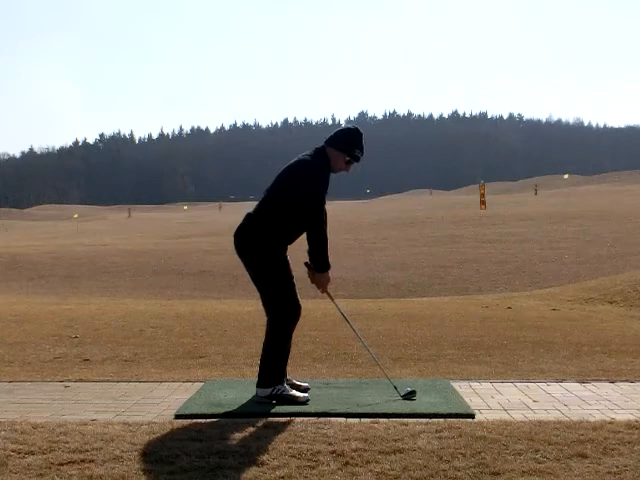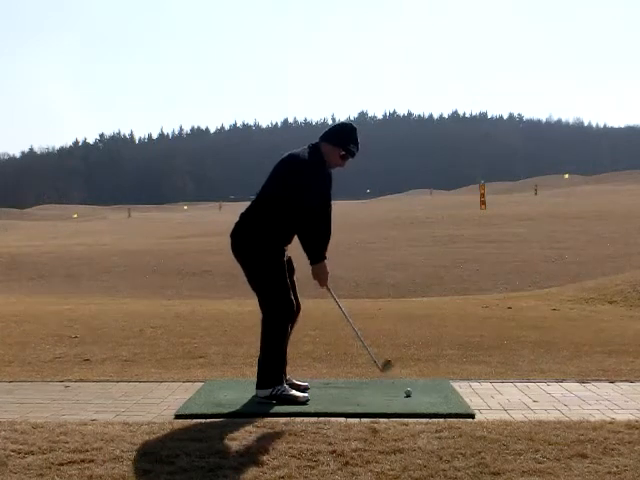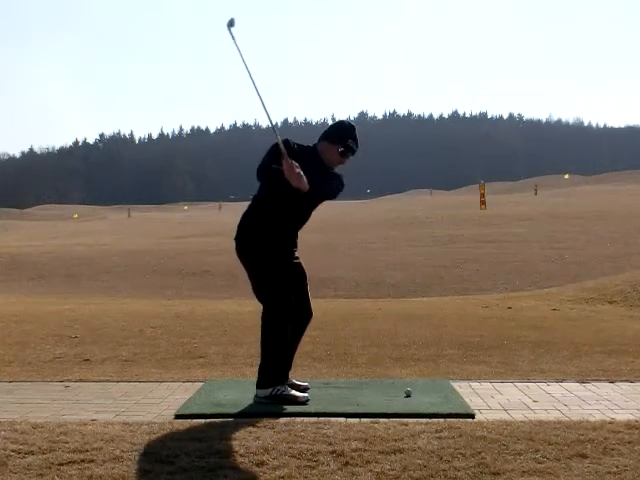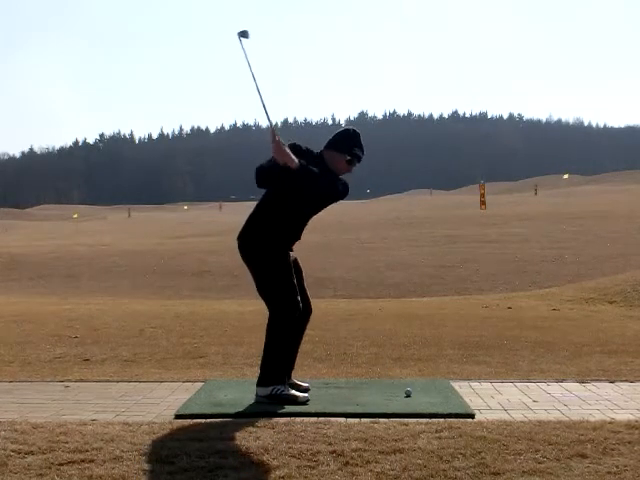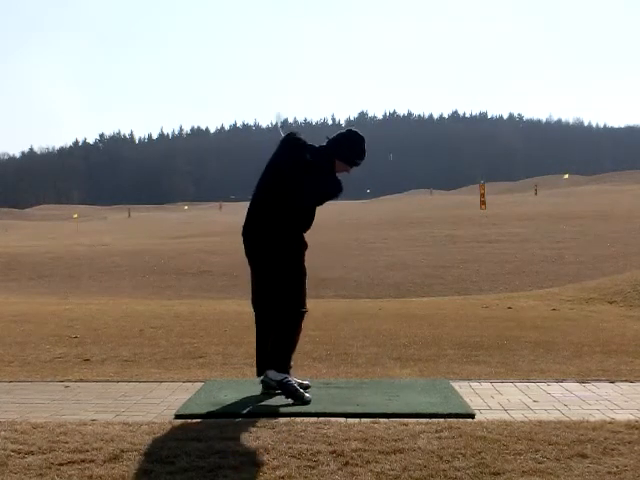
dt=1s
person 1, frame 1
left shoulder: (313, 167)
right shoulder: (312, 170)
left elbow: (314, 220)
right elbow: (315, 222)
left wrist: (316, 263)
right wrist: (321, 267)
left hip: (264, 242)
right hip: (259, 242)
left knee: (284, 310)
right knee: (286, 310)
left ankle: (277, 376)
right ankle: (269, 384)
person 1, frame 2
left shoulder: (322, 175)
right shoulder: (298, 163)
left elbow: (322, 219)
right elbow: (300, 217)
left wrist: (319, 258)
right wrist: (316, 260)
left hip: (273, 244)
right hip: (253, 241)
left knee: (290, 308)
right knee: (279, 307)
left ankle: (277, 375)
right ankle: (268, 384)
person 1, frame 3
left shoulder: (334, 179)
right shoulder: (288, 149)
left elbow: (324, 190)
right elbow: (264, 172)
left wrist: (304, 184)
right wrist: (285, 174)
left hip: (284, 245)
right hip: (255, 240)
left knee: (301, 311)
right knee: (279, 306)
left ankle: (280, 375)
right ankle: (268, 384)
person 1, frame 4
left shoulder: (338, 186)
right shoulder: (298, 153)
left elbow: (320, 185)
right elbow: (262, 178)
left wrist: (295, 165)
right wrist: (279, 160)
left hip: (281, 246)
right hip: (259, 242)
left knee: (301, 310)
right knee: (286, 309)
left ankle: (282, 376)
right ankle: (269, 384)
person 1, frame 5
left shoulder: (293, 145)
right shoulder: (331, 184)
left hip: (254, 235)
right hip: (285, 240)
left knee: (265, 306)
right knee: (293, 307)
left ankle: (270, 374)
right ankle: (278, 371)
